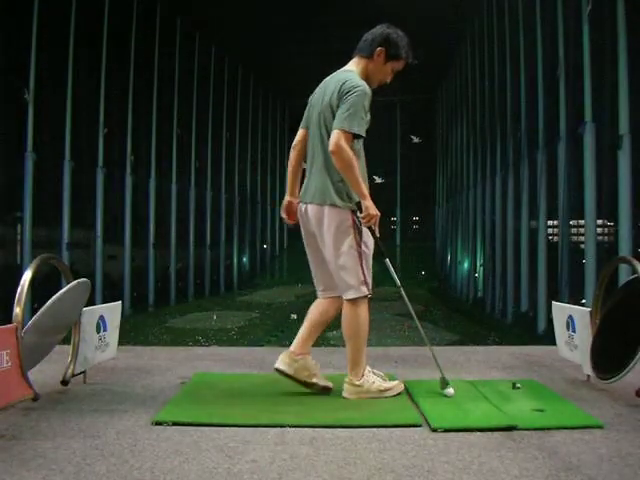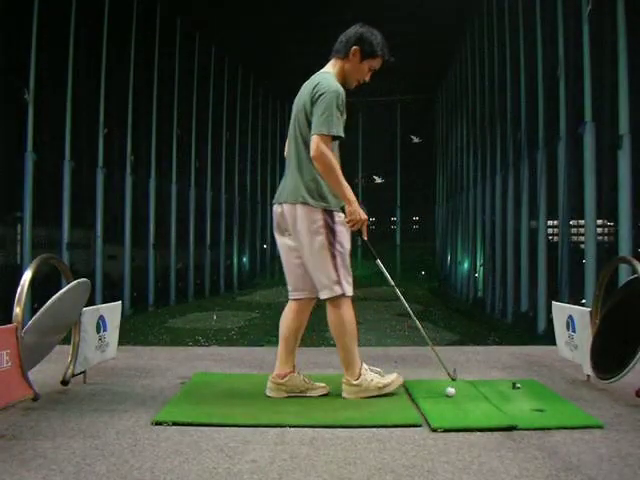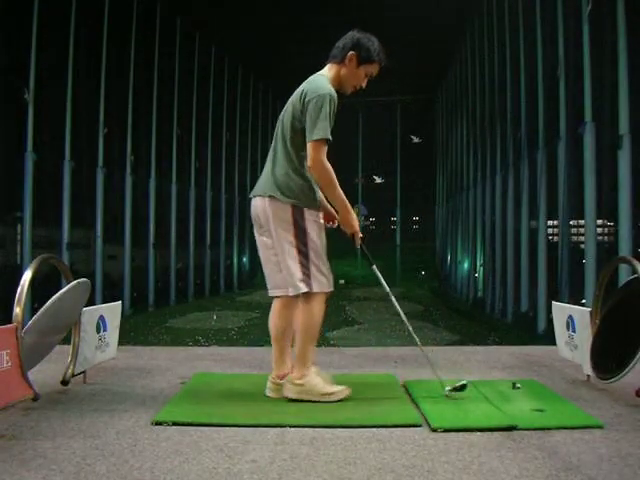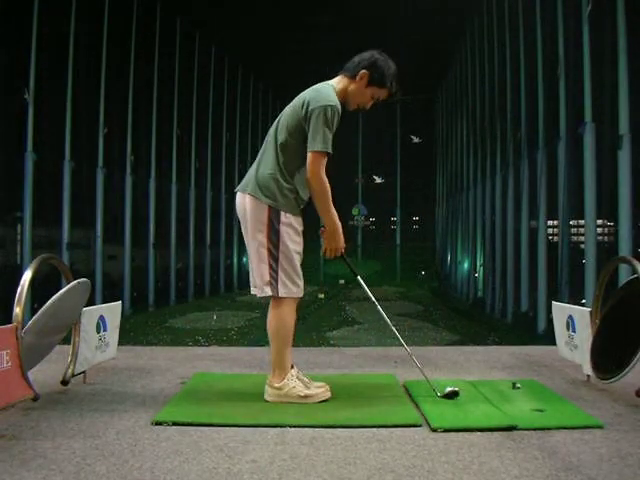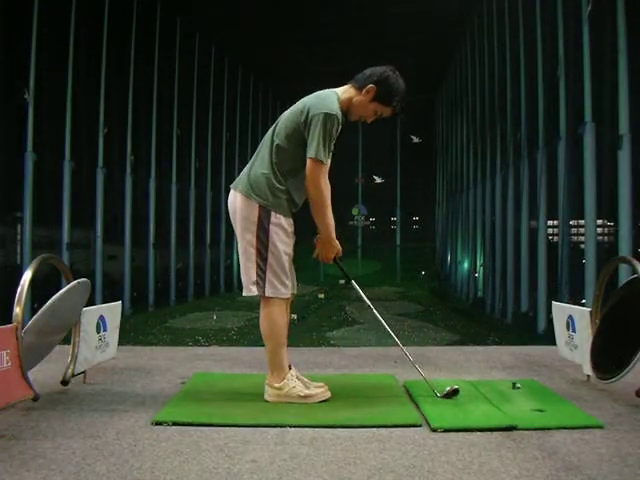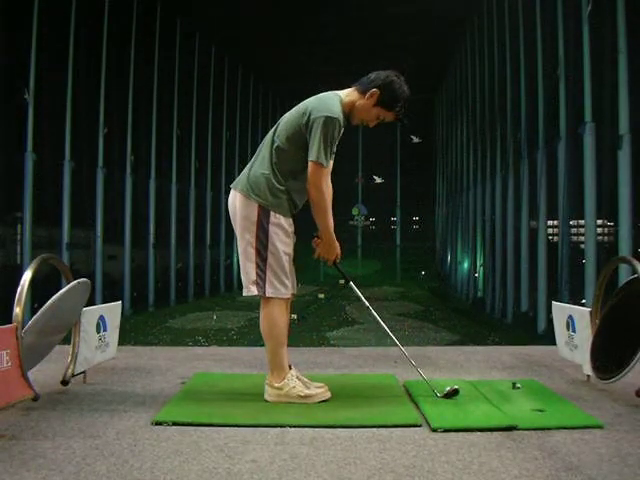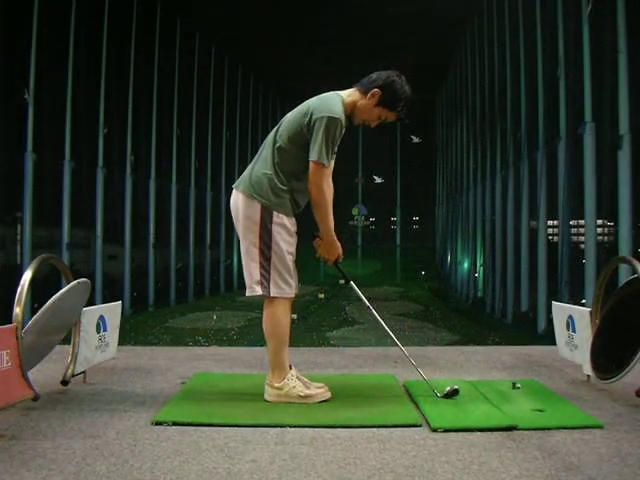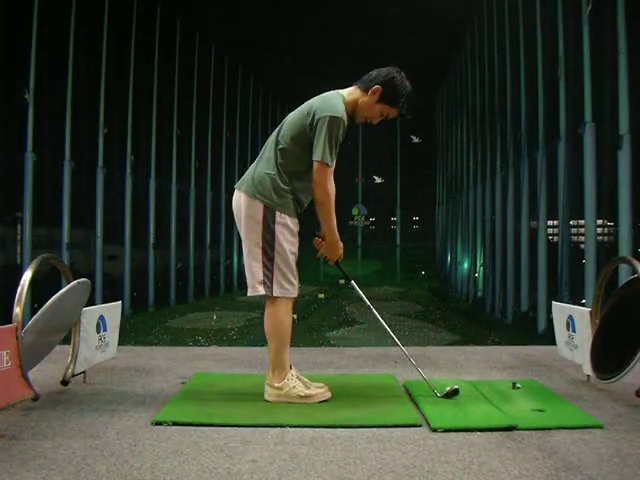
dt=0.3s
person 1, frame 1
left shoulder: (325, 85)
right shoulder: (357, 88)
left elbow: (299, 144)
right elbow: (338, 146)
left wrist: (292, 194)
right wrist: (366, 198)
left hip: (312, 202)
right hip: (339, 205)
left knee: (333, 290)
right knee: (355, 290)
left ankle: (296, 356)
right ankle: (357, 378)
person 1, frame 2
left shoulder: (311, 85)
right shoulder: (331, 89)
right elbow: (319, 152)
right wrist: (351, 203)
left hip: (289, 202)
right hip: (313, 205)
left knee: (303, 293)
right knee: (337, 291)
left ankle: (283, 374)
right ankle: (356, 377)
person 1, frame 3
left shoulder: (310, 88)
right shoulder: (323, 92)
right elbow: (316, 161)
left wrist: (322, 204)
right wrist: (346, 211)
left hip: (271, 199)
right hip: (289, 203)
left knee: (287, 291)
right knee: (313, 289)
left ankle: (281, 374)
right ankle: (301, 376)
person 1, frame 4
left shoulder: (320, 97)
right shoulder: (327, 103)
left elbow: (312, 172)
right elbow: (314, 173)
left wrist: (332, 223)
right wrist: (333, 228)
left hip: (265, 199)
right hip: (269, 201)
left knee: (287, 291)
right knee: (285, 293)
left ankle: (284, 373)
right ankle: (280, 381)
person 1, frame 5
left shoulder: (326, 105)
right shoulder: (328, 110)
left elbow: (321, 179)
right elbow: (313, 180)
left wrist: (330, 232)
right wrist: (327, 235)
left hip: (264, 200)
right hip: (261, 201)
left knee: (281, 292)
right knee: (274, 292)
left ankle: (282, 373)
right ankle: (278, 381)
person 1, frame 6
left shoulder: (331, 110)
right shoulder: (329, 113)
left elbow: (324, 180)
right elbow: (314, 183)
left wrist: (329, 234)
right wrist: (328, 237)
left hip: (265, 201)
right hip: (261, 201)
left knee: (282, 291)
right knee: (274, 292)
left ankle: (283, 374)
right ankle: (279, 381)
person 1, frame 7
left shoulder: (332, 109)
right shoulder: (331, 113)
left elbow: (325, 180)
right elbow: (315, 183)
left wrist: (329, 234)
right wrist: (328, 238)
left hip: (265, 200)
right hip: (264, 201)
left knee: (283, 291)
right knee: (278, 292)
left ankle: (283, 373)
right ankle: (279, 381)
person 1, frame 8
left shoulder: (332, 107)
right shoulder: (333, 112)
left elbow: (326, 180)
right elbow: (320, 183)
left wrist: (328, 233)
right wrist: (333, 237)
left hip: (264, 199)
right hip: (266, 202)
left knee: (283, 291)
right knee: (280, 292)
left ankle: (282, 373)
right ankle: (279, 382)
